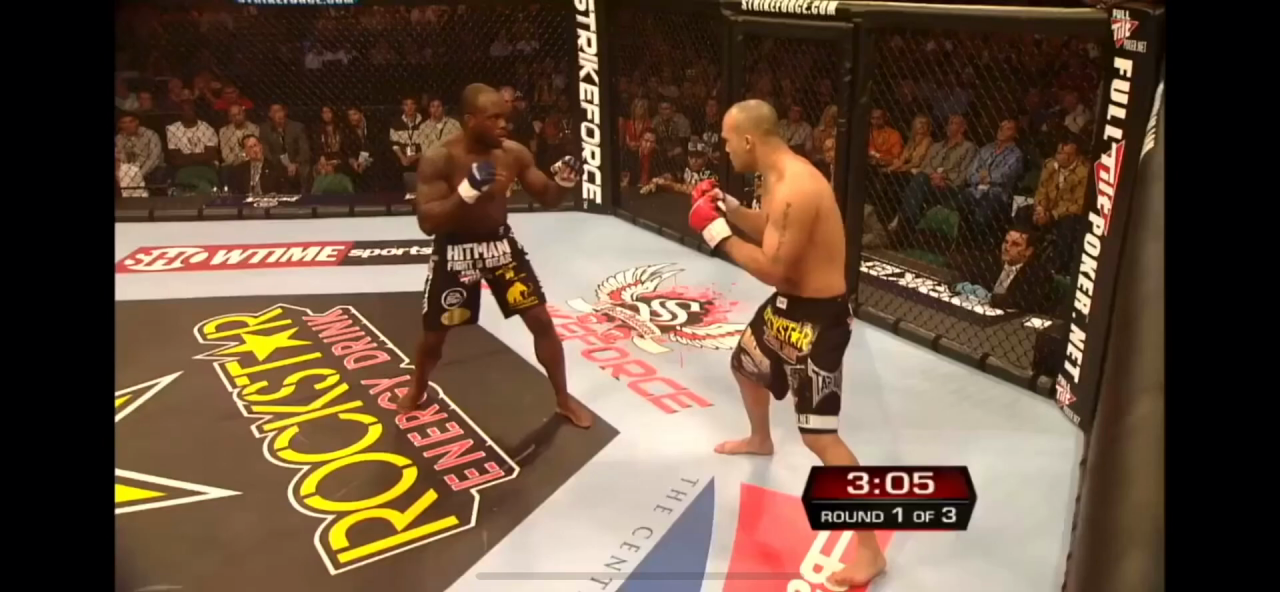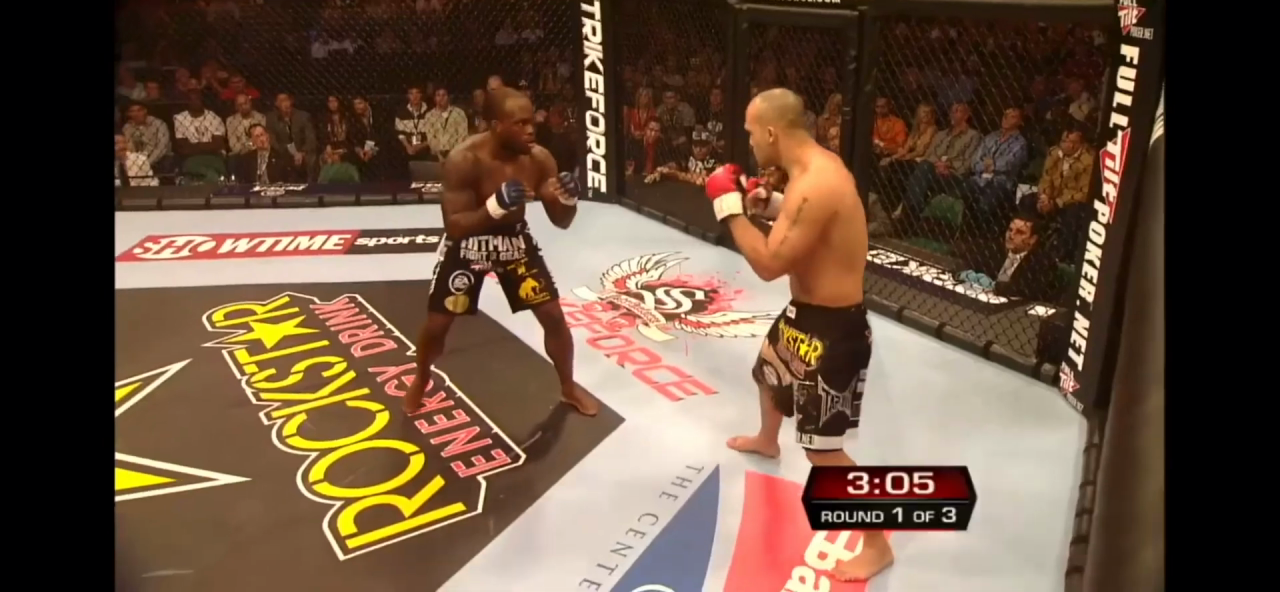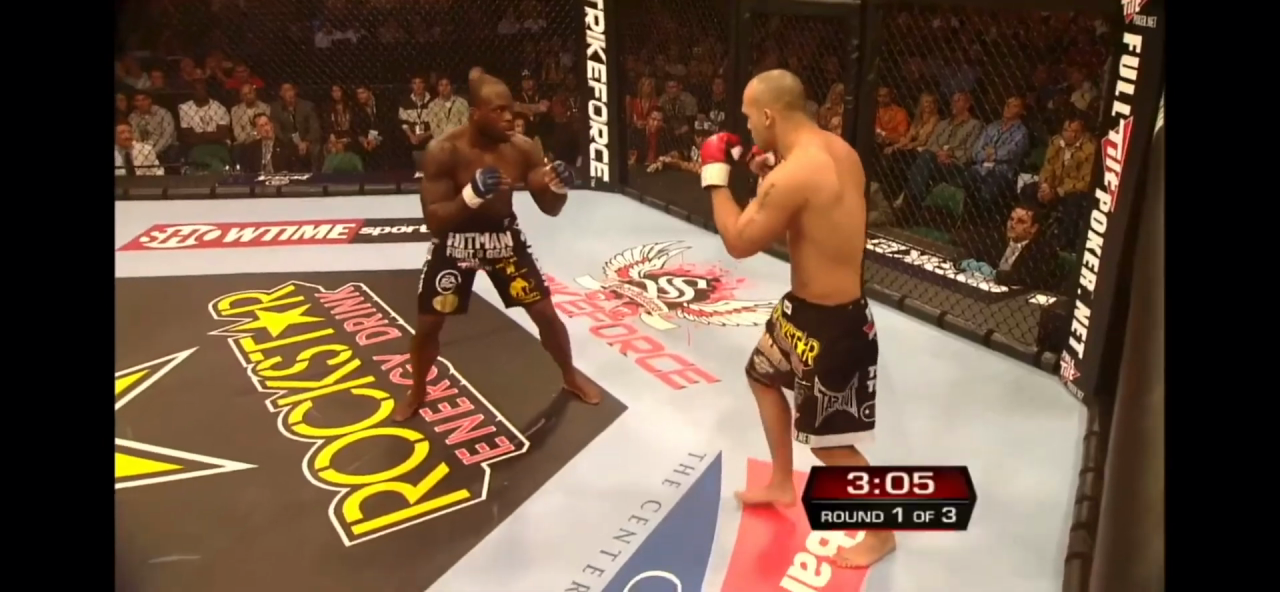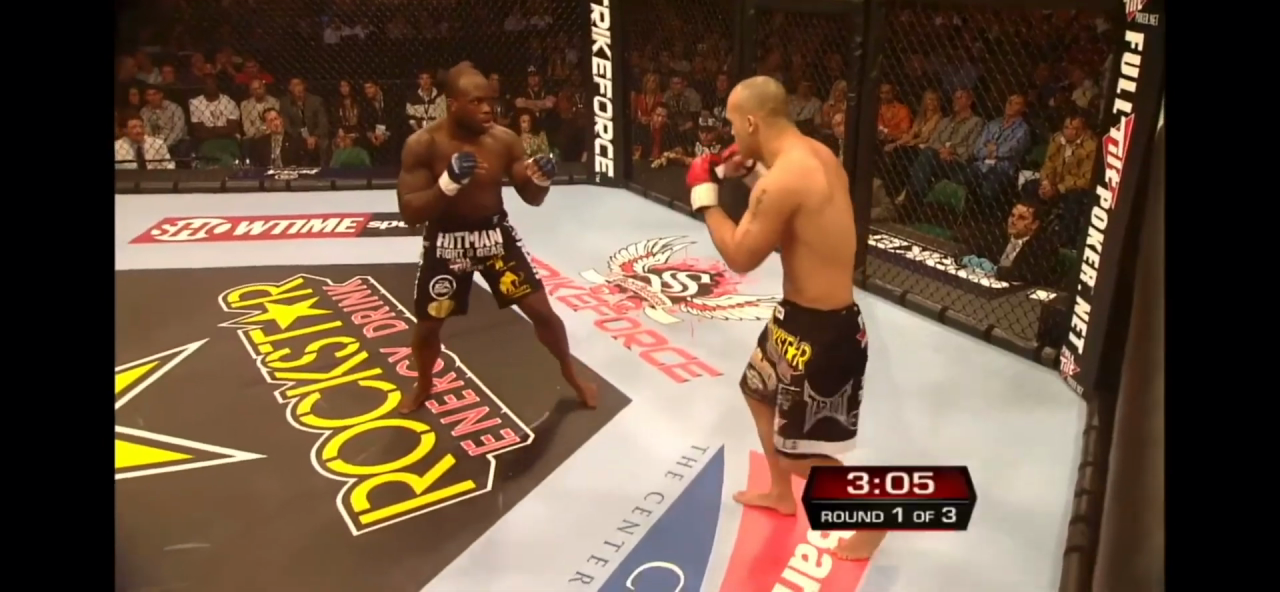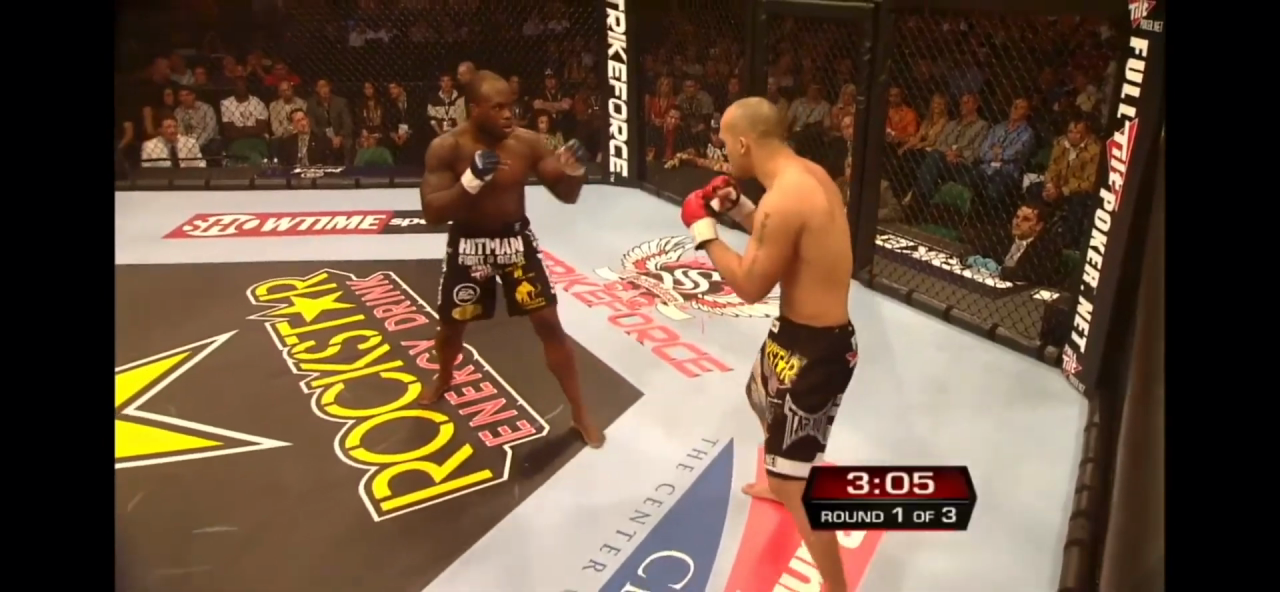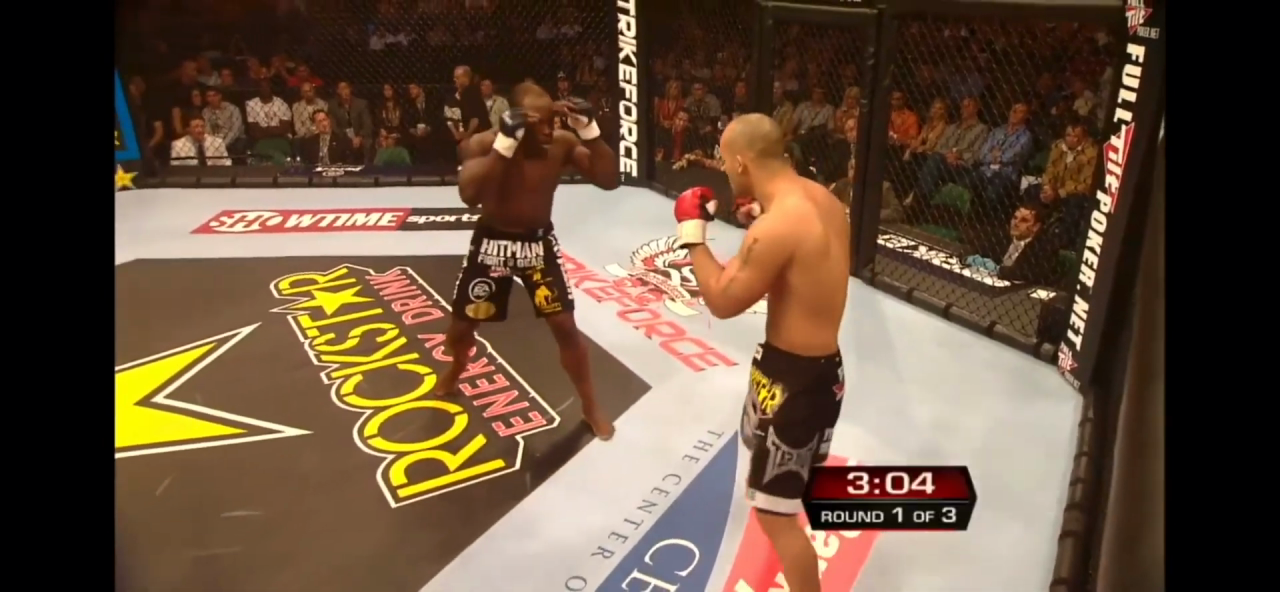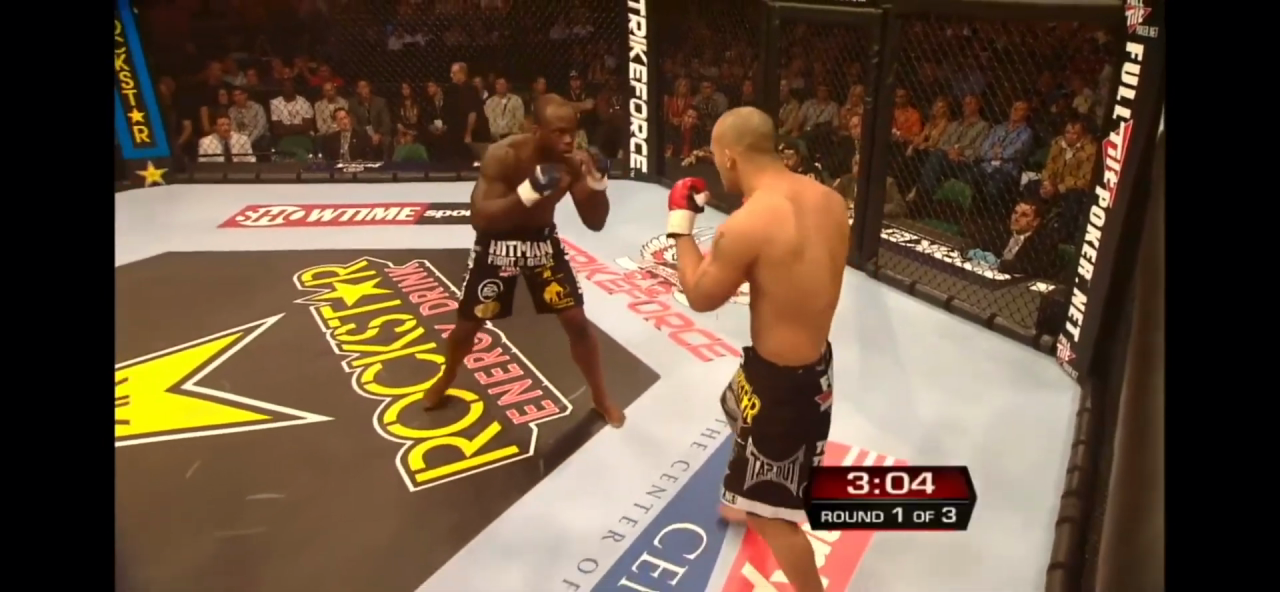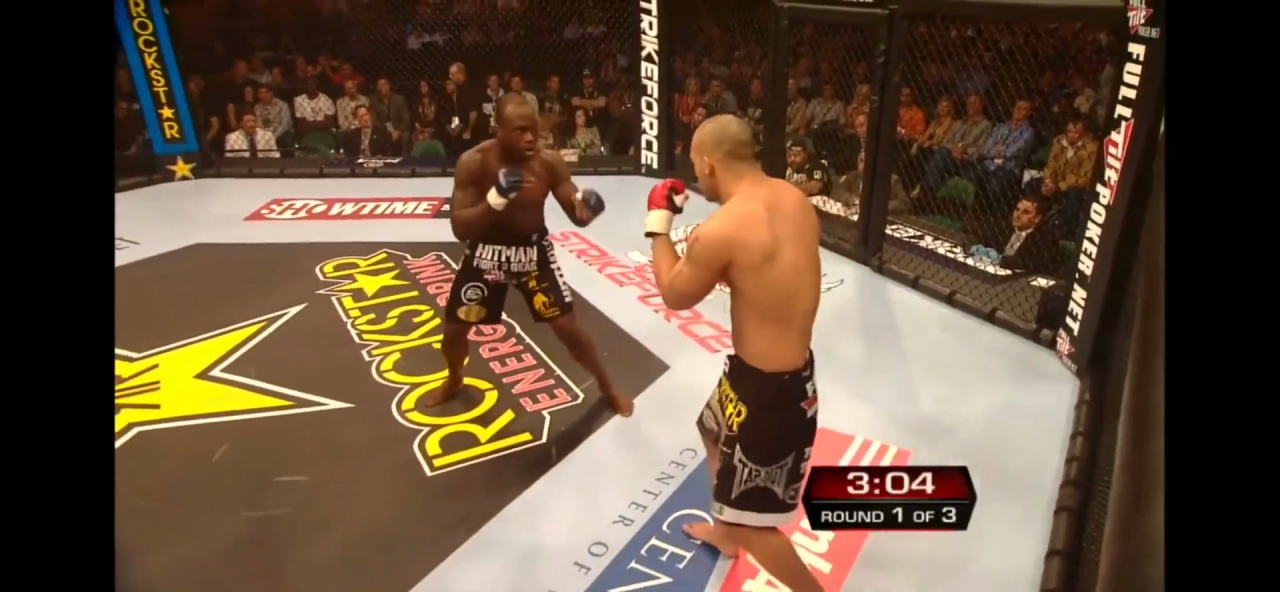
dt=0.2s
person 1, frame 1
left shoulder: (794, 189)
right shoulder: (782, 175)
left elbow: (770, 266)
left wrist: (714, 230)
right wrist: (729, 209)
left hip: (818, 315)
right hip: (789, 303)
left knee: (819, 434)
right knee: (748, 362)
left ankle: (870, 547)
right ankle: (759, 439)
person 1, frame 2
left shoulder: (813, 188)
right shoulder: (820, 167)
left elbow: (768, 264)
left wrist: (728, 205)
right wrist: (769, 203)
left hip: (831, 327)
right hip: (807, 313)
left knee: (820, 447)
right knee: (770, 379)
left ankle: (877, 546)
right ankle: (767, 440)
person 1, frame 3
left shoulder: (795, 174)
right shoulder: (836, 148)
left elbow: (739, 243)
left wrist: (714, 175)
left hip: (828, 322)
right hip: (806, 307)
left knee: (829, 442)
right knee: (764, 379)
left ankle: (880, 532)
right ankle: (782, 485)
person 1, frame 4
left shoulder: (784, 178)
right shoulder: (814, 154)
left elbow: (741, 257)
left wrist: (704, 195)
right wrist: (750, 172)
left hip: (822, 329)
right hip: (801, 313)
left knee: (797, 453)
right knee: (758, 392)
right ankle: (780, 493)
person 1, frame 5
left shoulder: (784, 200)
right shoulder: (808, 174)
left elbow: (750, 285)
left wrist: (703, 230)
right wrist: (739, 209)
left hip: (814, 347)
right hip: (800, 334)
left knee: (795, 481)
right knee: (769, 405)
right ankle: (778, 482)
person 1, frame 6
left shoulder: (775, 228)
right shoulder: (823, 199)
left elbow: (724, 303)
left wrist: (692, 233)
left hip: (797, 374)
right hip: (818, 360)
left knee: (773, 510)
right knee: (760, 427)
right ankle: (796, 480)
person 1, frame 7
left shoulder: (746, 226)
right shoulder: (826, 197)
left elbow: (700, 297)
left wrist: (680, 223)
left hip: (783, 381)
right hip: (812, 363)
left knee: (767, 513)
right knee: (738, 417)
right ankle: (744, 505)
person 1, frame 8
left shoulder: (721, 230)
right shoulder: (794, 200)
left elbow: (674, 296)
left wrist: (658, 223)
right wrist: (724, 195)
left hip: (766, 389)
right hip: (789, 371)
left knee: (744, 522)
right knee: (715, 434)
right ankle: (721, 529)
person 2, frame 1
left shoulder: (515, 153)
right shoulder: (439, 157)
left elbow: (550, 201)
right elbow: (428, 222)
left wrist: (563, 179)
right wrist: (470, 187)
left hip: (500, 244)
right hip: (454, 250)
left knee: (541, 321)
right knee: (434, 334)
left ankle: (563, 398)
right ankle: (418, 388)
person 2, frame 2
left shoulder: (539, 158)
right shoulder: (464, 159)
left elbow: (561, 220)
right elbow: (455, 228)
left wrist: (567, 198)
right wrist: (498, 204)
left hip: (514, 238)
right hip: (468, 243)
left knee: (553, 316)
right knee: (436, 326)
left ankle: (568, 387)
right ankle: (418, 389)
person 2, frame 3
left shoulder: (522, 148)
right shoulder: (443, 151)
left elbow: (550, 208)
right elbow: (434, 221)
left wrist: (558, 186)
right wrist: (474, 193)
left hip: (503, 234)
right hip: (456, 239)
left knee: (546, 314)
right knee: (429, 323)
left ankle: (570, 375)
right ankle: (417, 393)
person 2, frame 4
left shoulder: (504, 139)
right shoulder: (422, 145)
left elbow: (533, 197)
right elbow: (410, 213)
left wrist: (542, 178)
right wrist: (451, 181)
left hip: (495, 232)
right hip: (445, 240)
left knee: (541, 310)
right knee: (428, 326)
left ankle: (573, 377)
right ankle: (422, 387)
person 2, frame 5
left shoulder: (527, 142)
right shoulder: (446, 148)
left elbow: (567, 195)
right elbow: (432, 213)
left wrist: (574, 169)
right wrist: (473, 178)
left hip: (516, 239)
right hip: (468, 243)
left knee: (549, 324)
right knee: (451, 327)
left ankle: (579, 413)
right ankle: (444, 377)
person 2, frame 6
left shoulder: (562, 146)
right shoulder: (484, 143)
left elbow: (609, 180)
right elbow: (469, 194)
left wrist: (589, 128)
right wrist: (506, 139)
left hip: (539, 243)
right hip: (491, 243)
left knee: (565, 328)
right knee: (462, 325)
left ankle: (591, 408)
right ankle: (457, 368)
person 2, frame 7
left shoulder: (575, 163)
right shoulder: (502, 156)
left elbow: (595, 223)
right elbow: (483, 221)
left wrist: (599, 183)
right wrist: (531, 189)
left hip: (542, 242)
right hip: (497, 245)
left knee: (576, 322)
right knee: (467, 326)
left ankle: (600, 397)
right ankle: (446, 381)
person 2, frame 8
left shoulder: (549, 163)
right shoulder: (473, 163)
left elbow: (579, 213)
right elbow: (462, 229)
left wrist: (586, 205)
right wrist: (499, 196)
left hip: (534, 248)
right hip: (487, 248)
left knee: (568, 329)
right knee: (455, 328)
left ankle: (606, 386)
right ankle: (454, 380)
